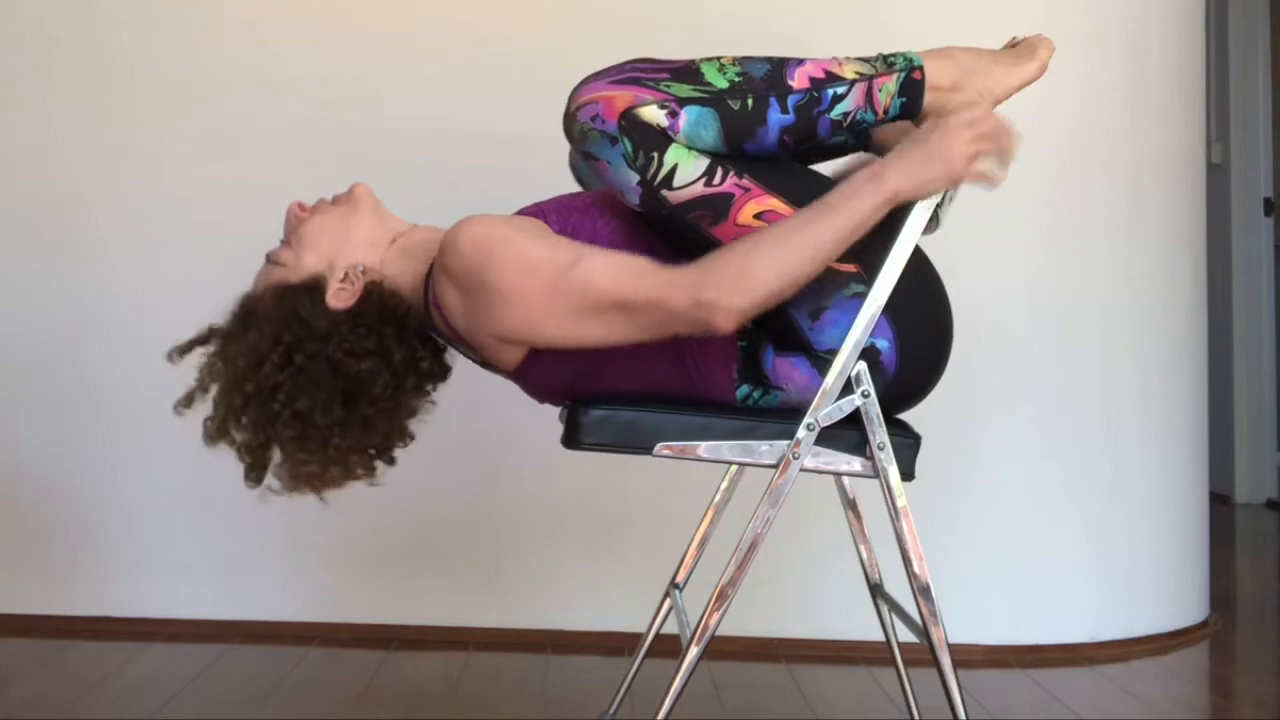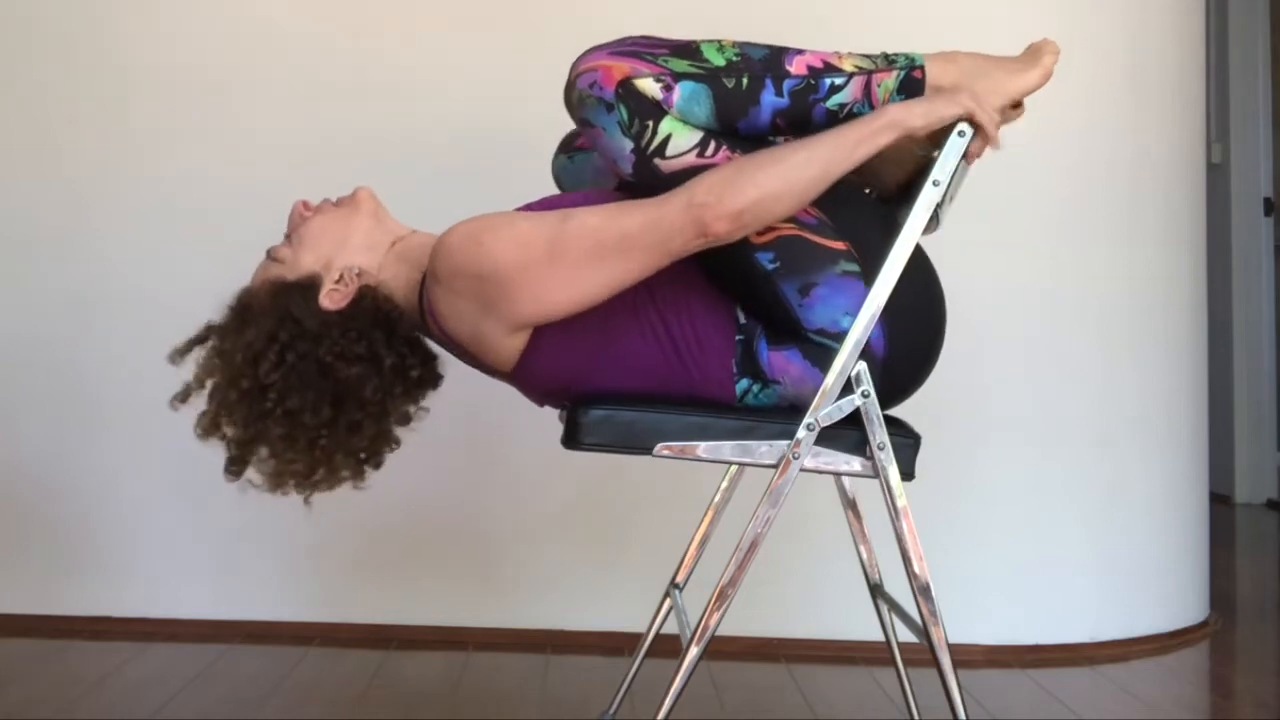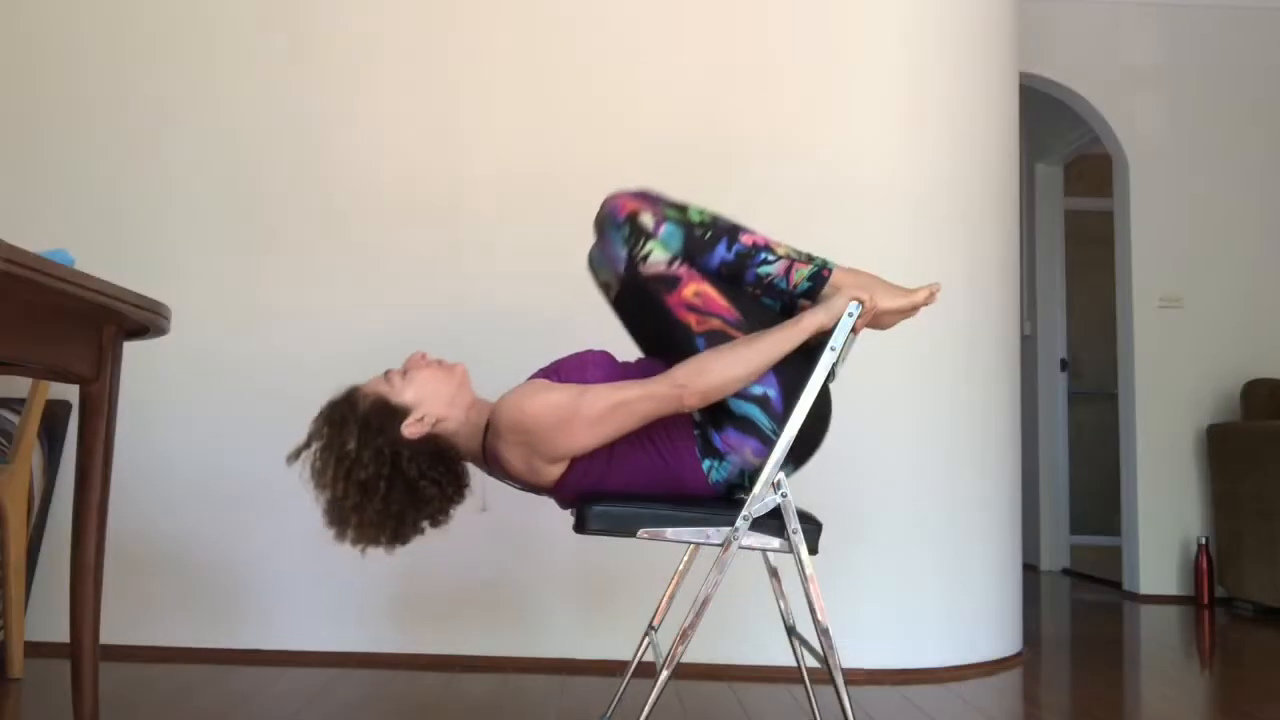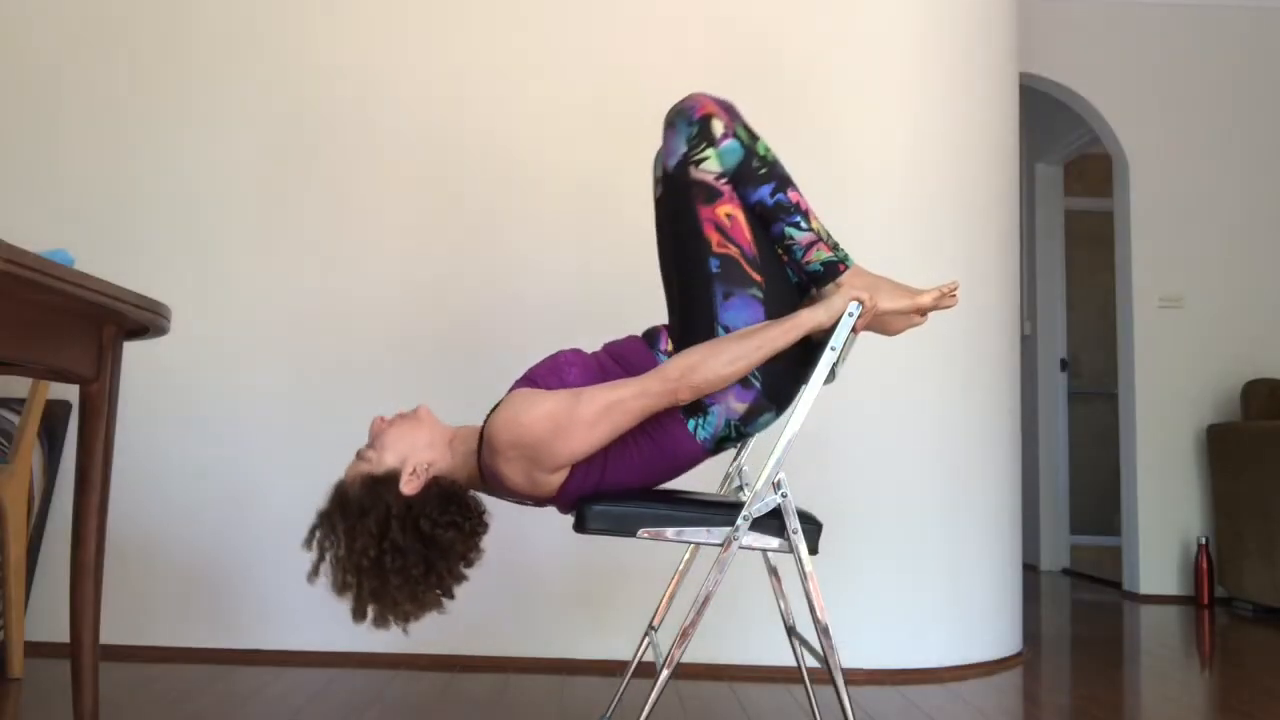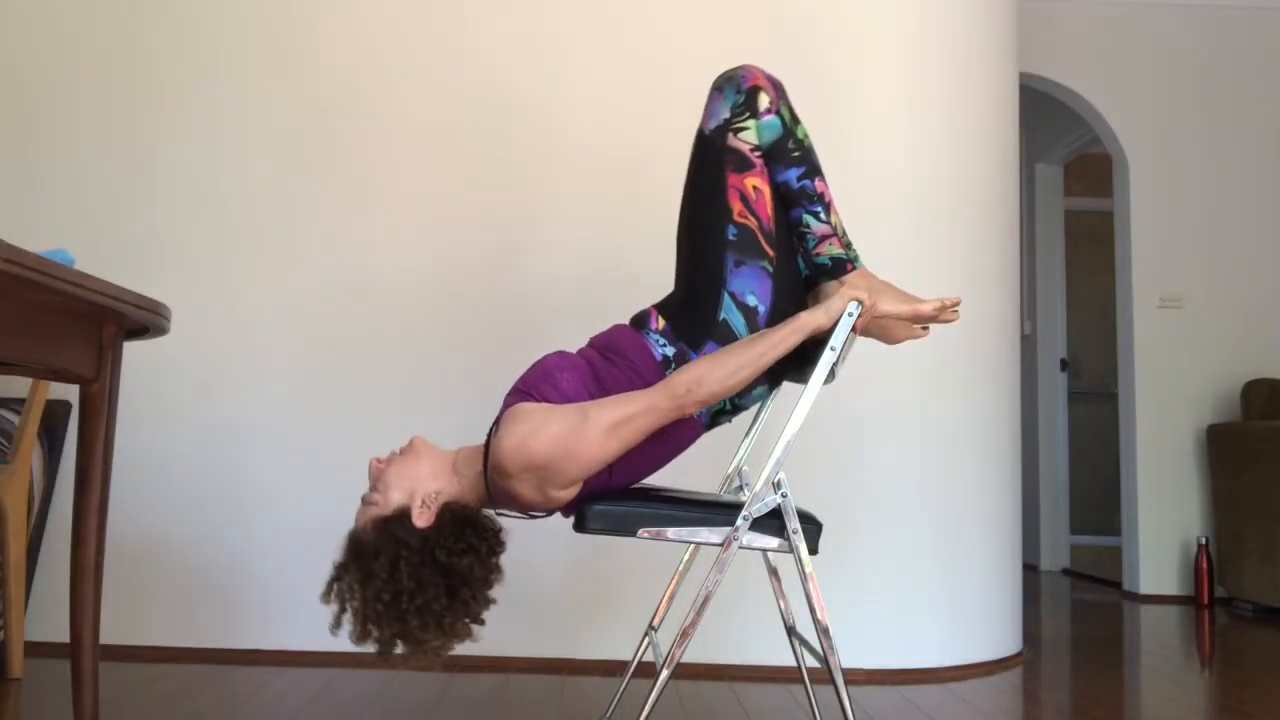
dt=1s
person 1, frame 1
left shoulder: (454, 281)
right shoulder: (477, 262)
right elbow: (710, 300)
right wrist: (892, 178)
left hip: (794, 352)
right hip: (844, 346)
left knee: (609, 148)
right knee: (616, 108)
left ankle: (909, 111)
right ankle: (933, 84)
person 1, frame 2
left shoulder: (462, 289)
right shoulder: (476, 266)
left elbow: (667, 220)
right elbow: (707, 215)
right wrist: (903, 118)
left hip: (778, 345)
right hip: (834, 340)
left knee: (589, 155)
right knee: (616, 80)
right ankle: (934, 82)
person 1, frame 3
left shoulder: (500, 434)
left elbow: (663, 391)
right elbow: (677, 392)
right wrist: (817, 318)
left hip: (731, 433)
right hip: (751, 429)
left knee: (625, 231)
right knee: (629, 219)
left ankle: (829, 289)
right ankle: (837, 294)
person 1, frame 4
left shoulder: (499, 456)
right shoulder: (517, 437)
right elbow: (673, 385)
right wrist: (815, 315)
left hip: (704, 375)
right hip: (730, 385)
left knee: (699, 133)
right knee: (699, 121)
left ankle: (842, 293)
right ankle: (846, 291)
person 1, frame 5
left shoulder: (505, 470)
right shoulder: (521, 452)
right elbow: (680, 398)
right wrist: (814, 318)
left hip: (685, 346)
right hip: (714, 345)
right knee: (747, 93)
left ankle: (842, 294)
right ankle: (847, 294)
